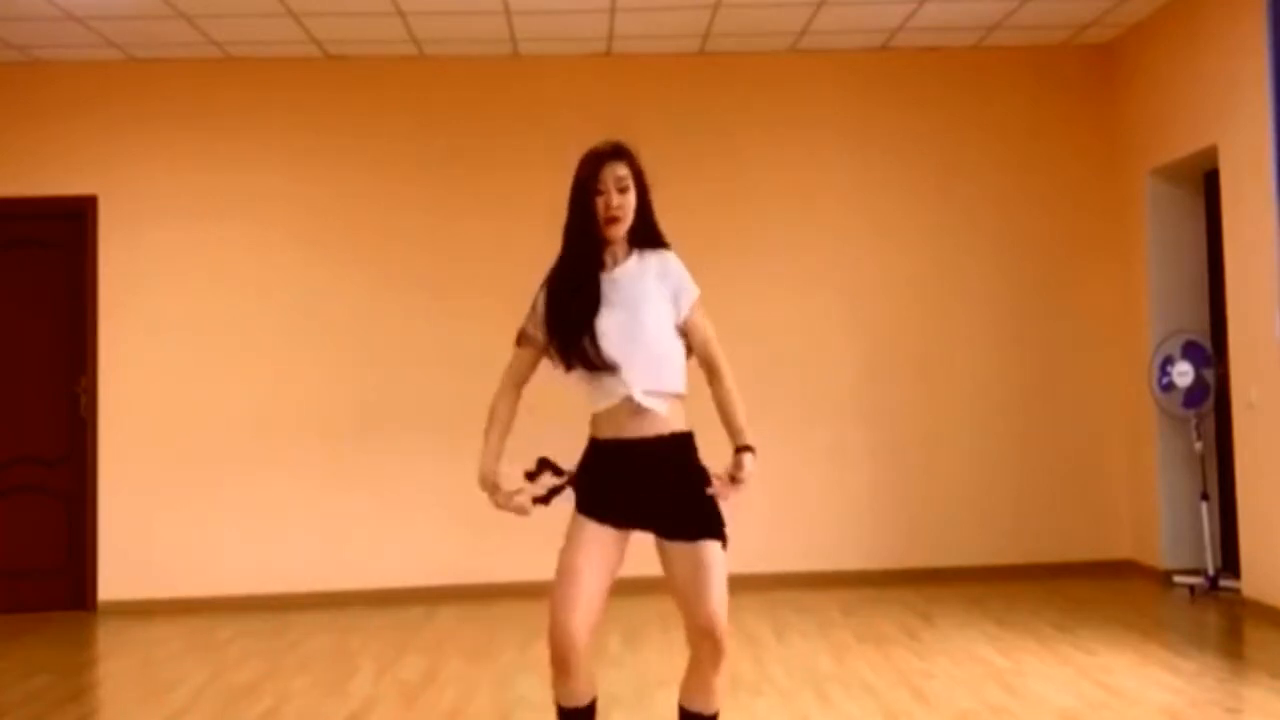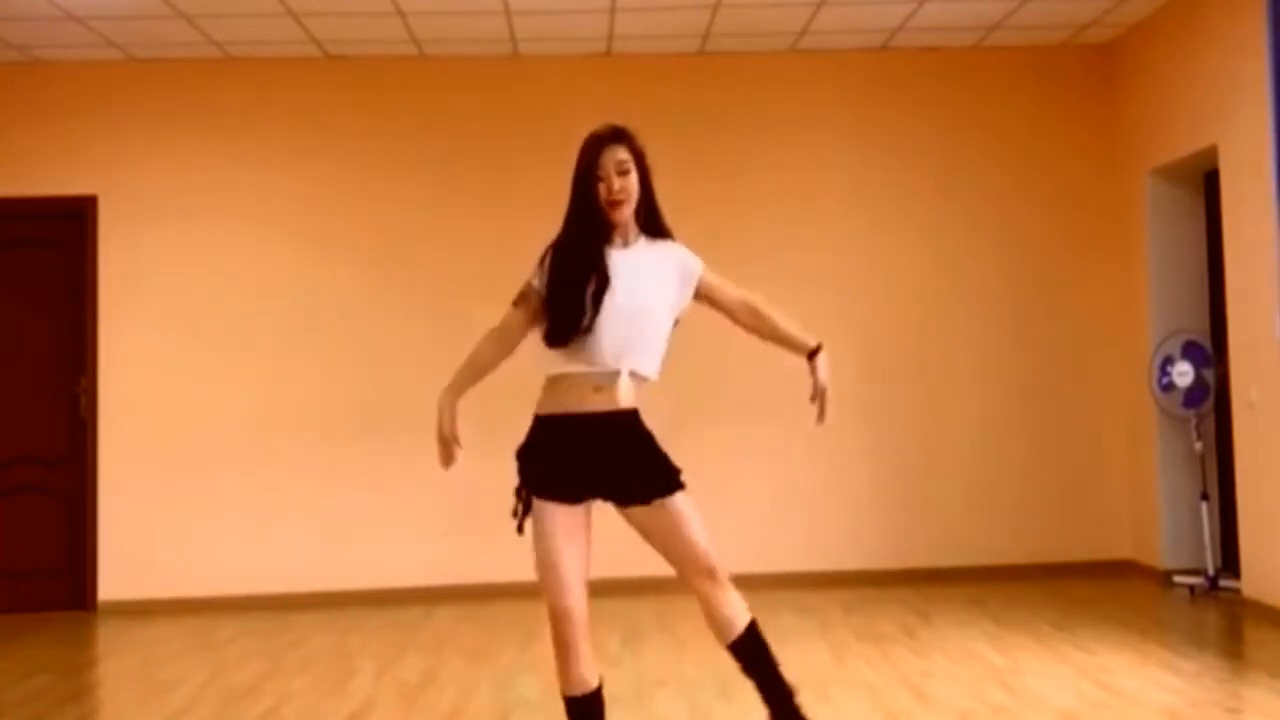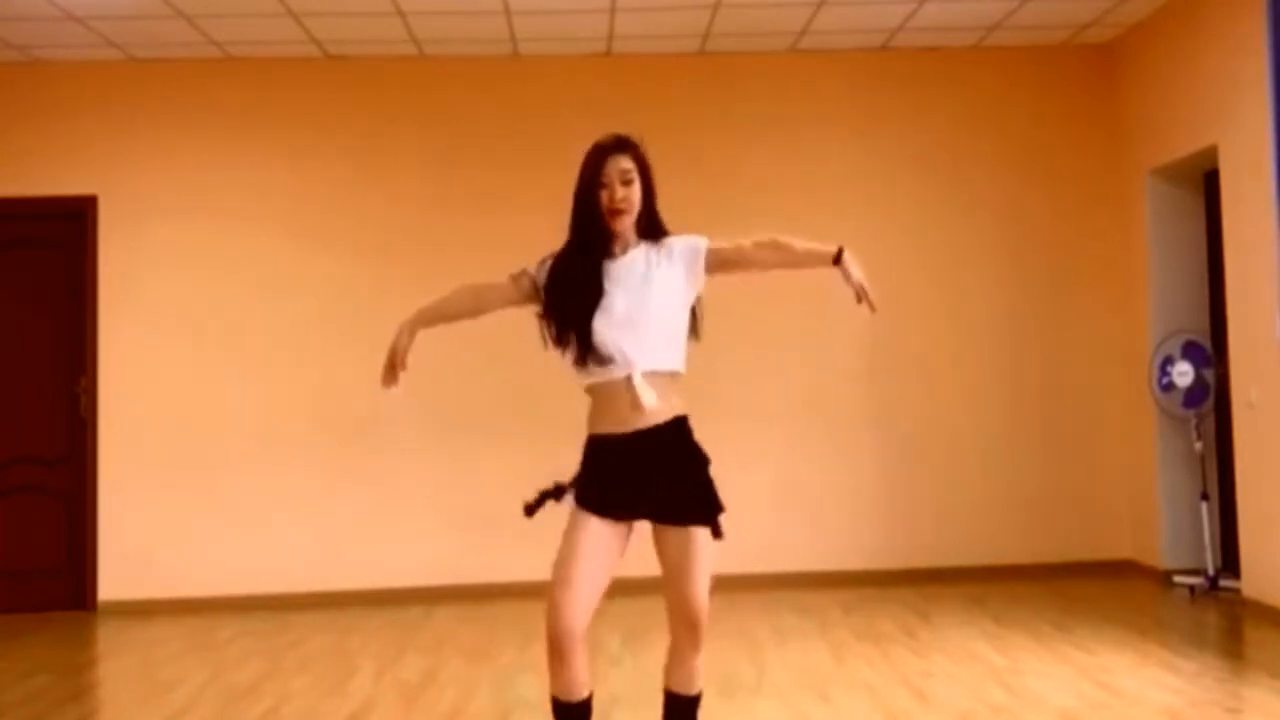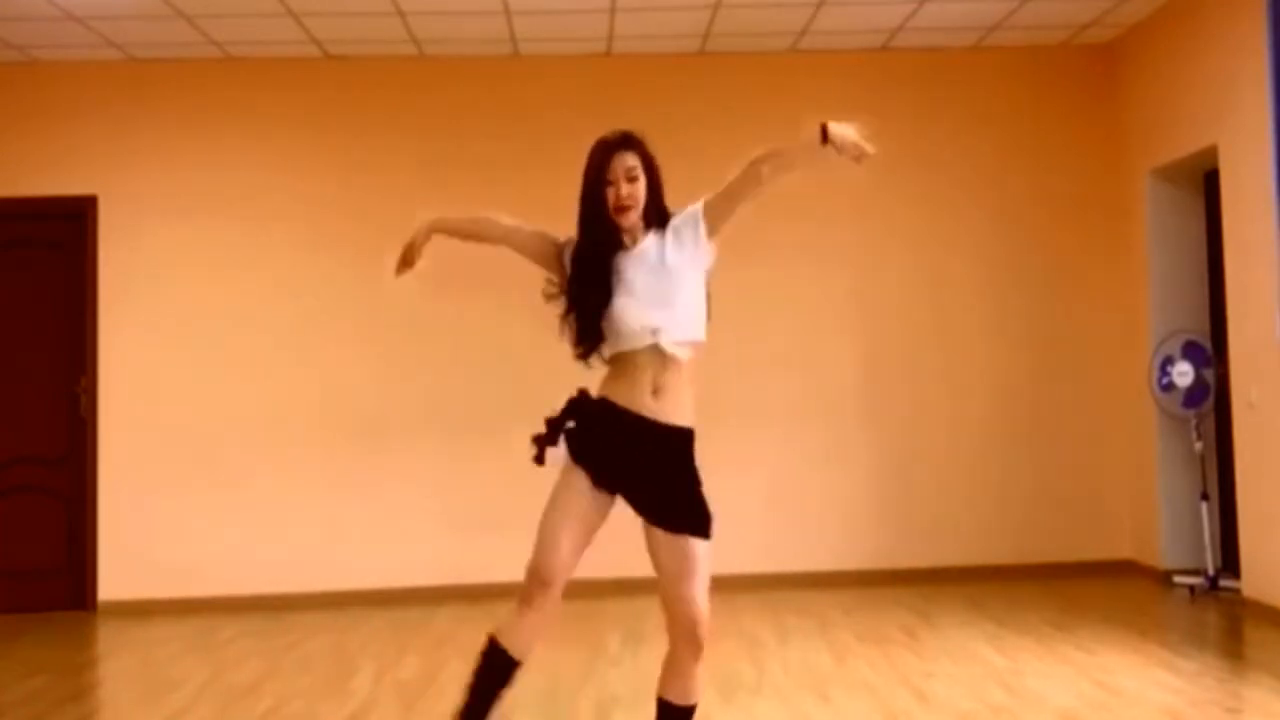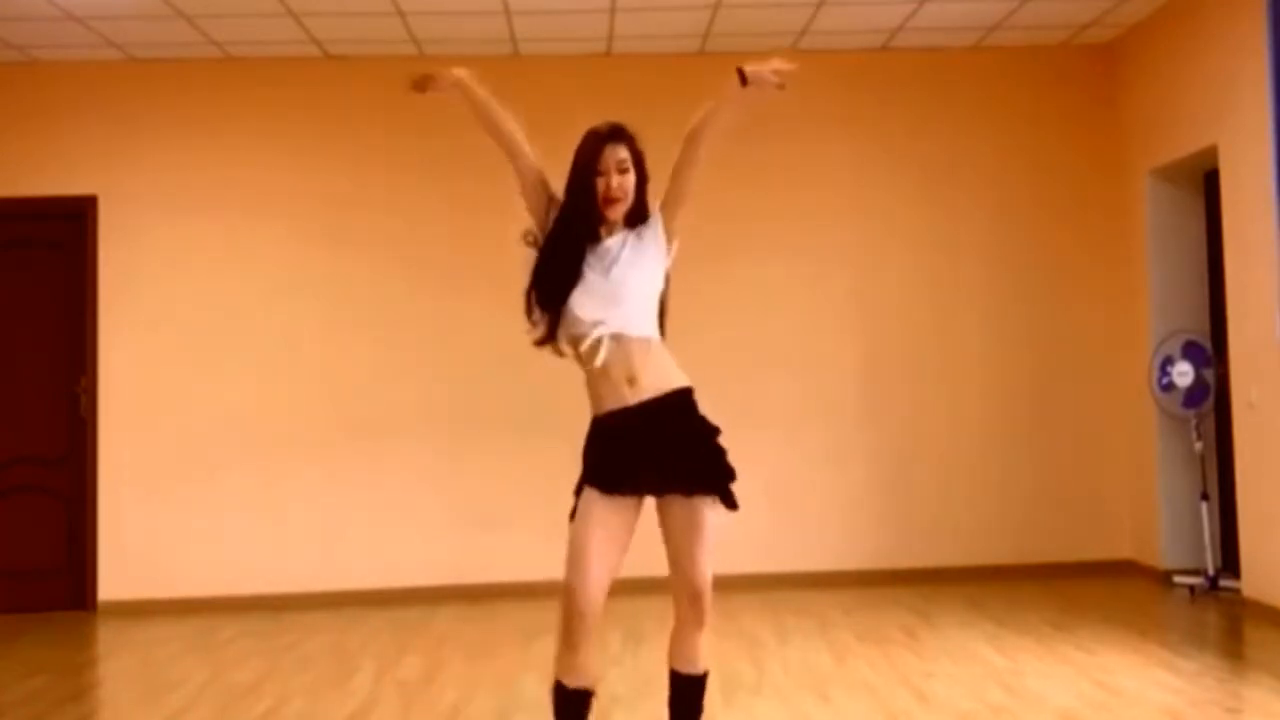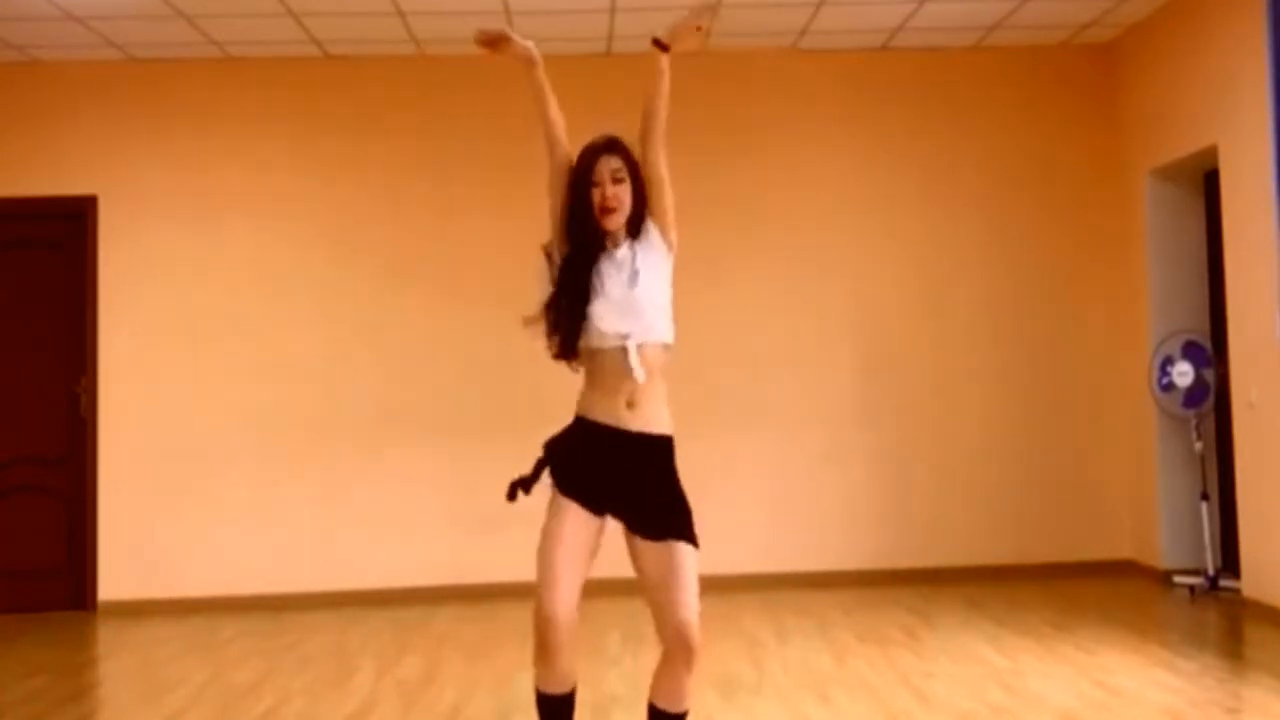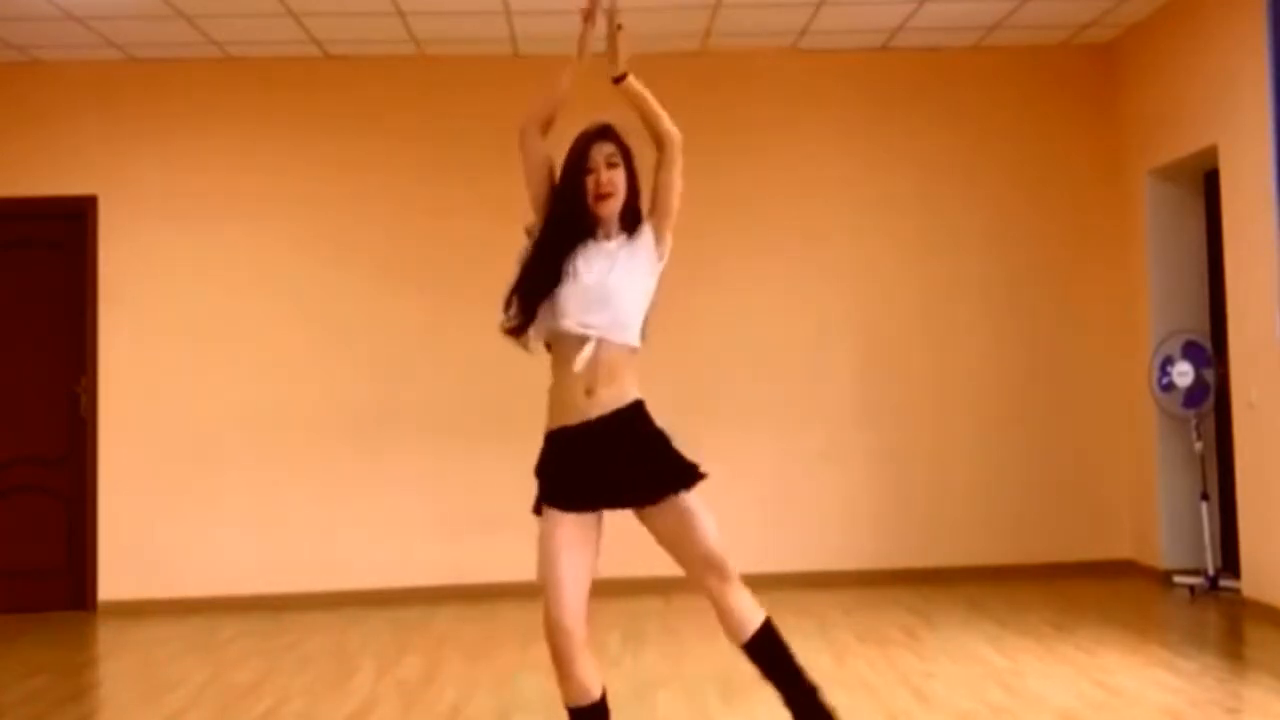
dt=0.4s
person 1, frame 1
left shoulder: (665, 271)
right shoulder: (562, 291)
left elbow: (716, 367)
right elbow: (512, 383)
left wrist: (742, 447)
right wrist: (489, 467)
left hip: (678, 466)
right hip: (609, 471)
left knee: (711, 638)
right knee: (567, 643)
person 1, frame 2
left shoulder: (669, 259)
right shoulder: (565, 260)
left elbow: (744, 308)
right elbow: (507, 332)
left wrist: (811, 351)
right wrist: (450, 396)
left hip: (622, 437)
right hip: (553, 443)
left knee: (706, 572)
right knee: (566, 618)
person 1, frame 3
left shoulder: (678, 256)
right shoulder: (567, 270)
left elbow: (762, 252)
right elbow: (485, 295)
left wrist: (838, 257)
right wrist: (413, 323)
left hip: (672, 453)
right hip: (607, 463)
left knee: (691, 622)
right knee: (563, 628)
person 1, frame 4
left shoulder: (689, 235)
right shoulder: (585, 257)
left elbow: (758, 172)
right elbow: (505, 231)
left wrist: (826, 135)
right wrist: (435, 224)
left hip: (669, 451)
right hip: (603, 431)
left knee: (692, 631)
right knee: (541, 584)
person 1, frame 5
left shoulder: (654, 237)
right shoulder: (562, 240)
left elbow: (697, 143)
right elbow: (518, 150)
left wrist: (744, 80)
right wrist: (464, 84)
left hip: (676, 422)
right hip: (612, 439)
left knee: (695, 599)
right knee: (580, 611)
person 1, frame 6
left shoulder: (657, 247)
right shoulder: (572, 259)
left elbow: (653, 143)
right elbow: (558, 154)
right wrist: (532, 63)
left hip: (652, 462)
right hip: (587, 453)
left knee: (683, 639)
right knee: (553, 625)
person 1, frame 7
left shoulder: (647, 245)
right shoulder: (557, 244)
left elbow: (670, 143)
right elbow: (531, 135)
left wrist: (623, 73)
left hip: (633, 433)
right hip: (569, 455)
left knee: (717, 571)
right knee: (562, 628)
